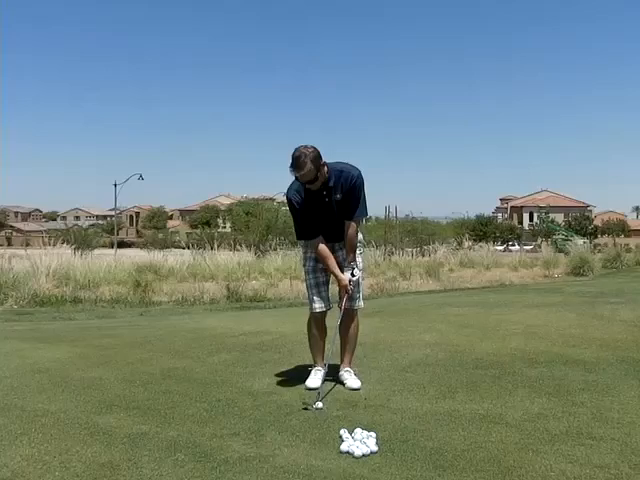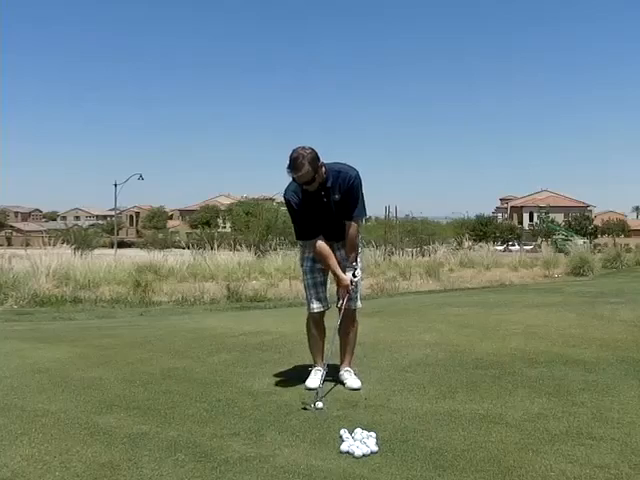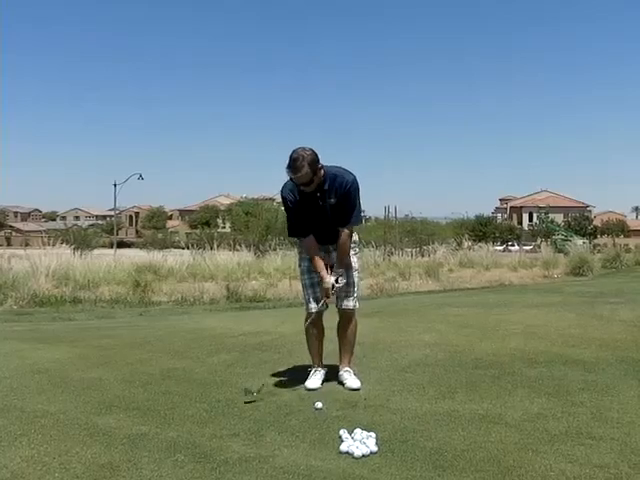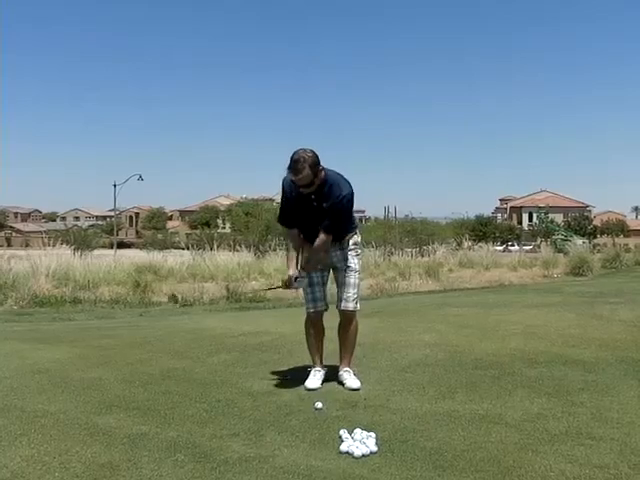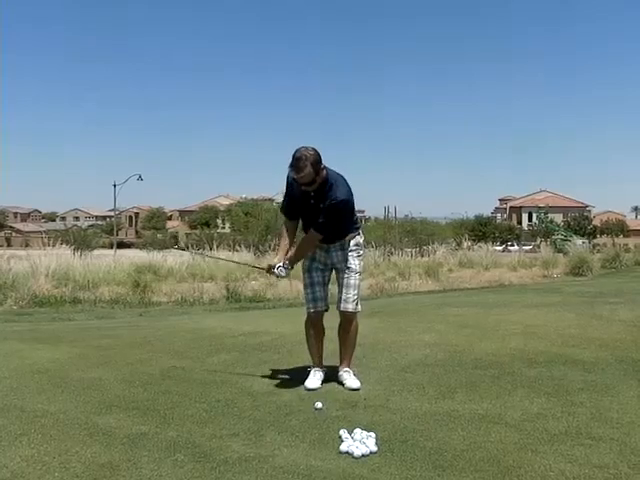
dt=0.2s
person 1, frame 1
left shoulder: (350, 176)
right shoulder: (295, 194)
left elbow: (352, 225)
right elbow: (315, 241)
left wrist: (349, 265)
right wrist: (337, 275)
left hip: (348, 244)
right hip: (315, 249)
left knee: (351, 308)
right knee: (317, 310)
left ankle: (346, 367)
right ankle: (318, 367)
person 1, frame 2
left shoulder: (348, 176)
right shoulder: (293, 195)
left elbow: (352, 225)
right elbow: (315, 240)
left wrist: (351, 265)
right wrist: (339, 274)
left hip: (347, 245)
right hip: (313, 249)
left knee: (350, 308)
right knee: (316, 311)
left ankle: (346, 368)
right ankle: (318, 366)
person 1, frame 3
left shoulder: (345, 182)
right shoulder: (290, 192)
left elbow: (345, 230)
right elbow: (306, 239)
left wrist: (340, 271)
right wrist: (323, 276)
left hip: (342, 245)
right hip: (312, 250)
left knee: (348, 309)
right knee: (314, 311)
left ankle: (345, 368)
right ankle: (317, 367)
person 1, frame 4
left shoulder: (341, 191)
right shoulder: (289, 184)
left elbow: (326, 239)
right elbow: (292, 229)
left wrist: (302, 270)
right wrist: (292, 267)
left hip: (344, 246)
right hip: (310, 248)
left knee: (348, 310)
right knee: (314, 312)
left ankle: (346, 368)
right ankle: (317, 367)
person 1, frame 5
left shoulder: (340, 194)
right shoulder: (294, 181)
left elbow: (313, 236)
right elbow: (290, 219)
left wrist: (289, 263)
right wrist: (281, 255)
left hip: (346, 245)
right hip: (314, 249)
left knee: (348, 311)
right knee: (315, 312)
left ankle: (345, 368)
right ankle: (317, 368)
